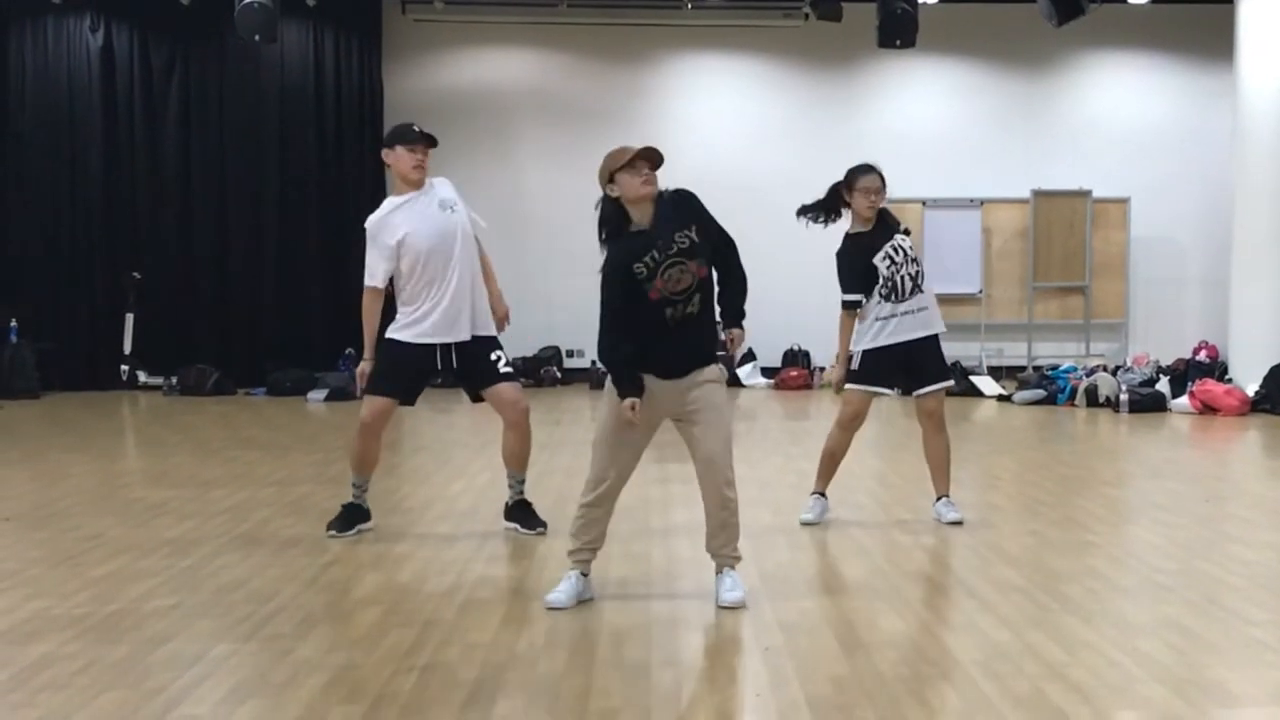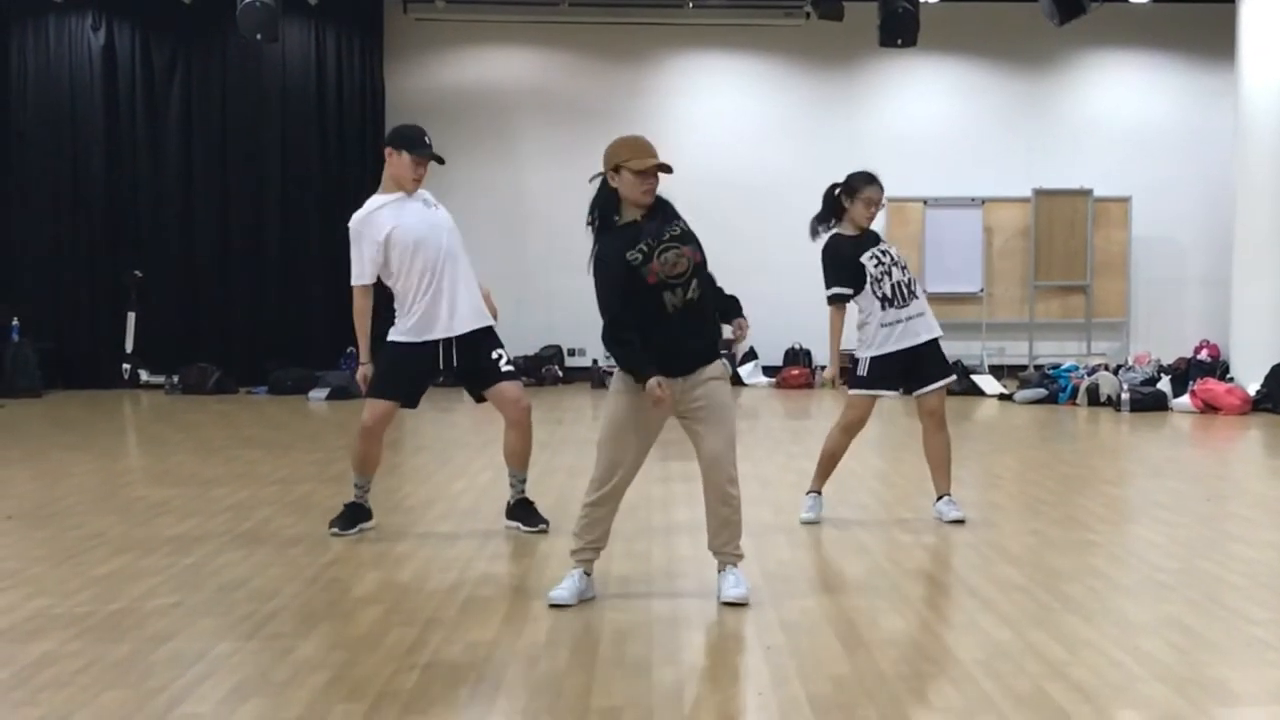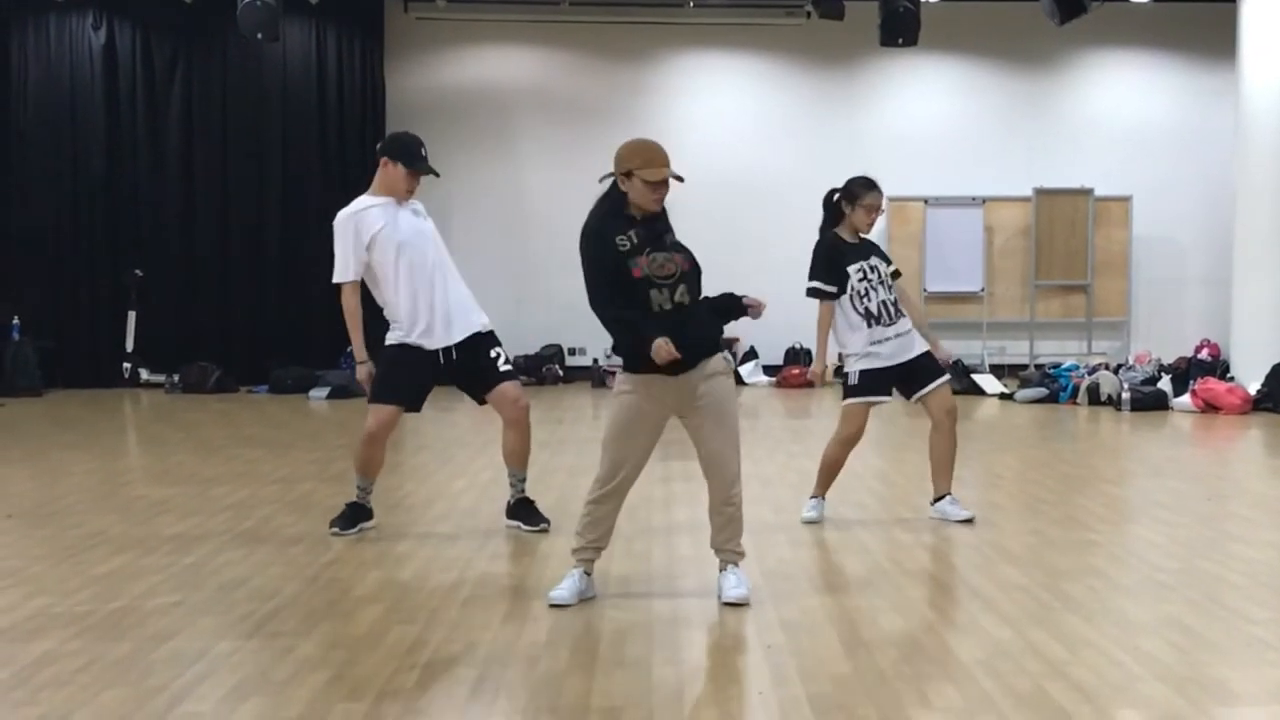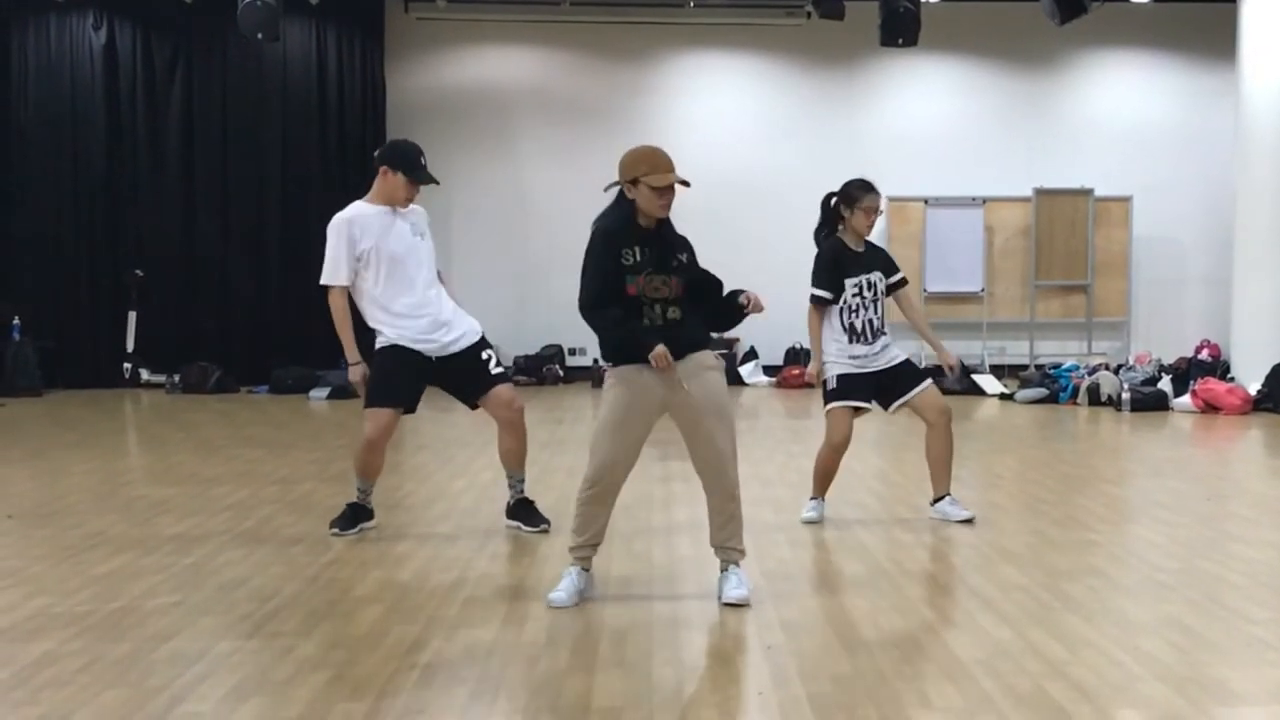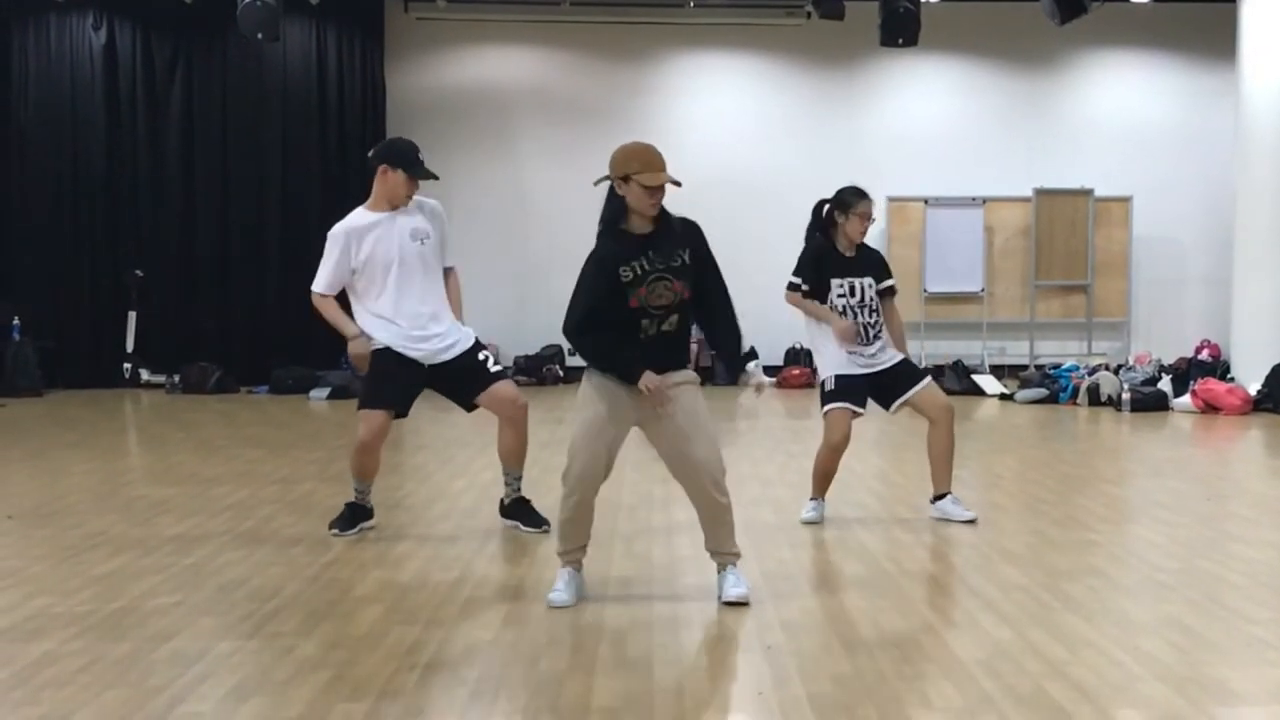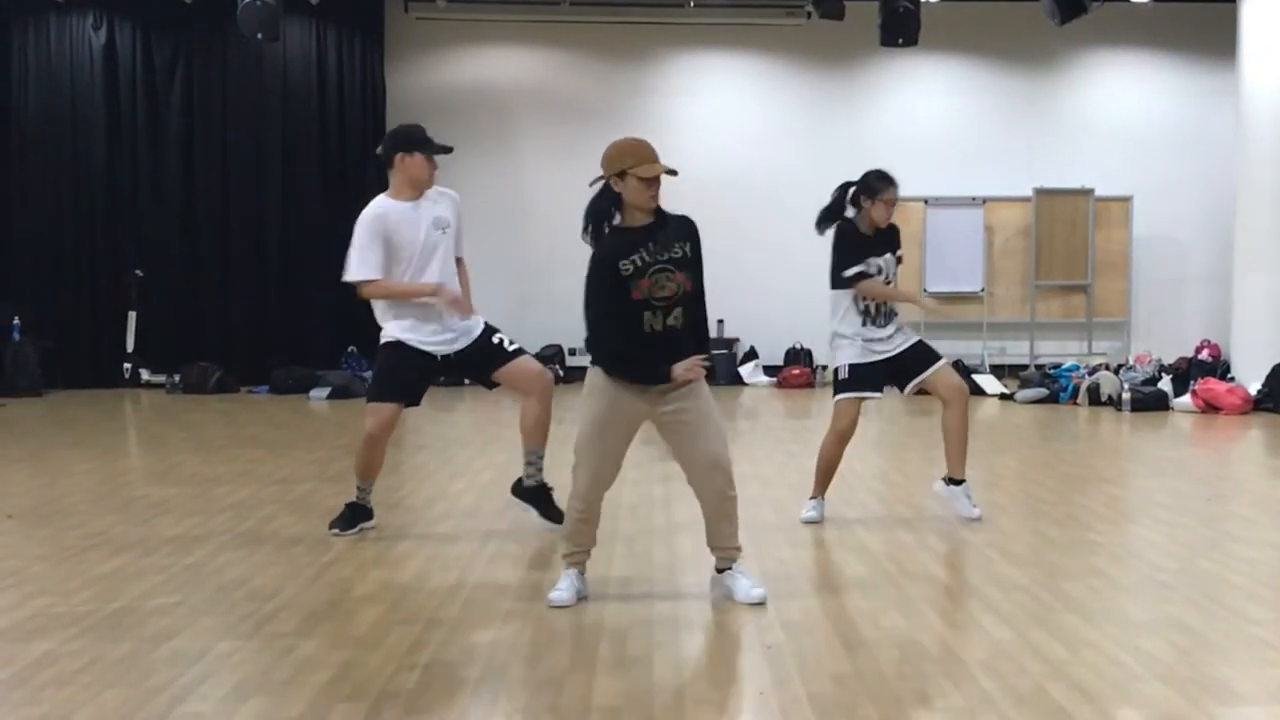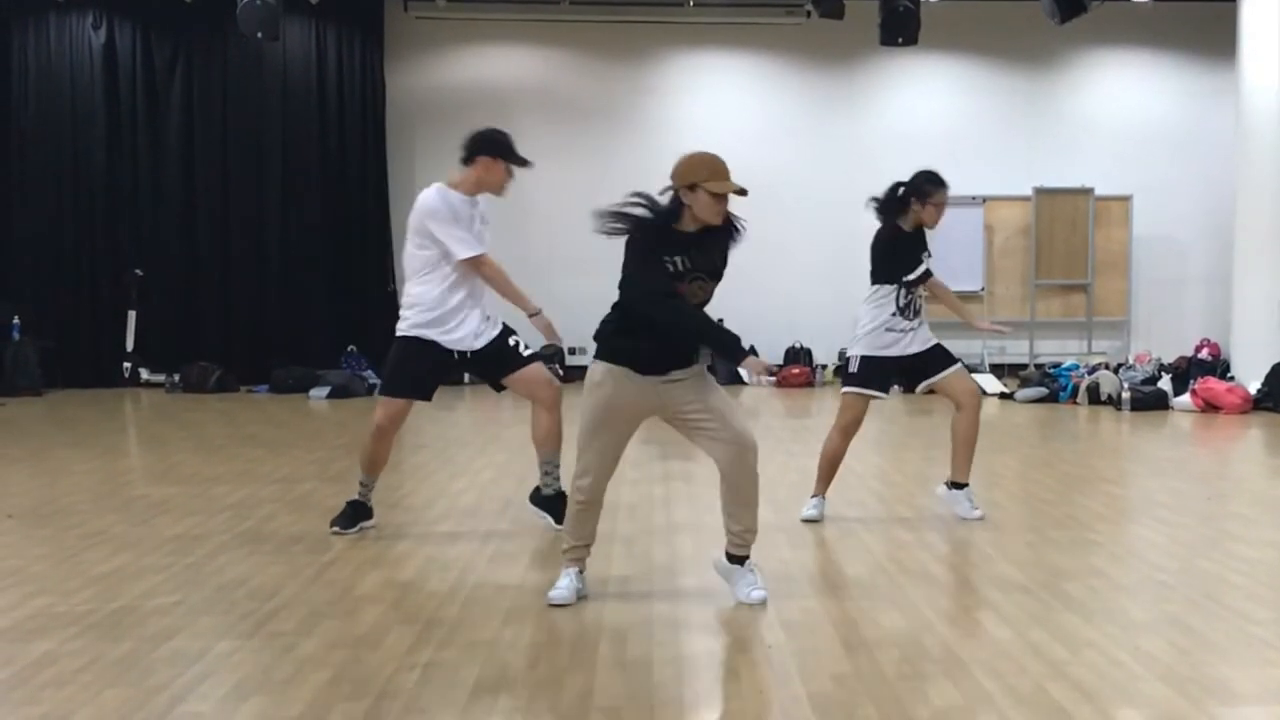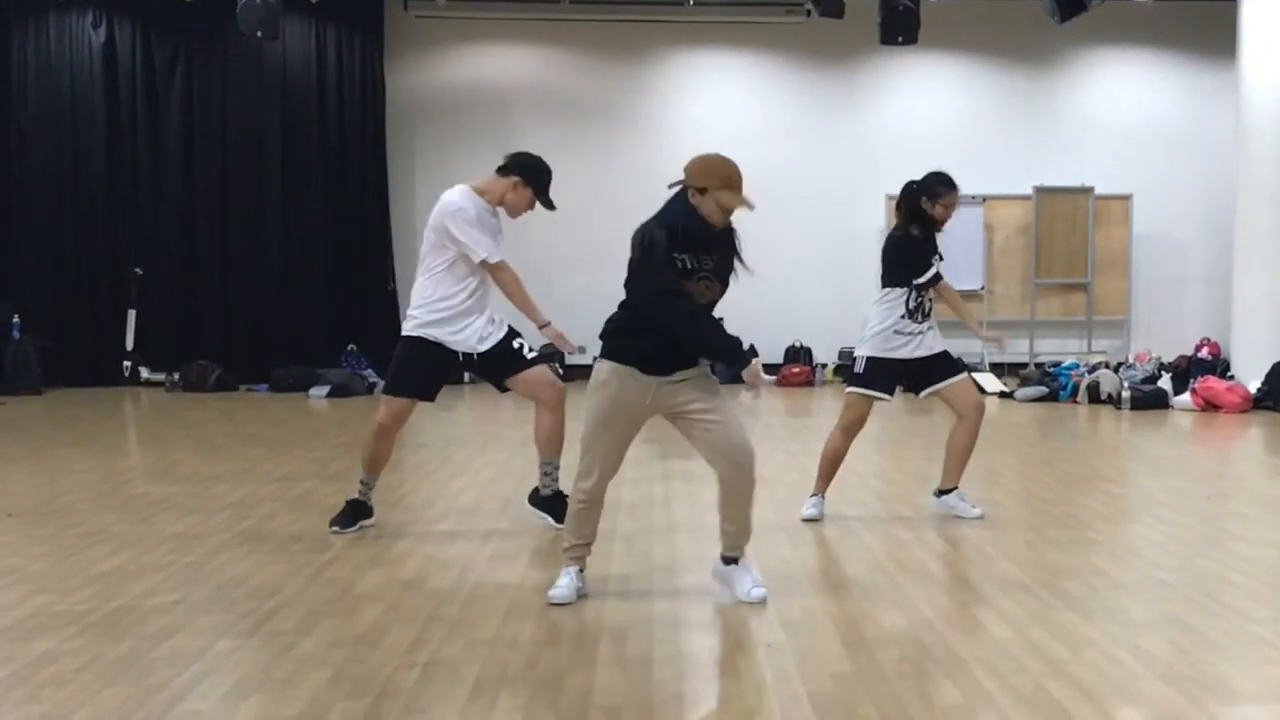
dt=0.2s
person 1, frame 1
left shoulder: (684, 206)
right shoulder: (621, 254)
left elbow: (727, 257)
right elbow: (613, 333)
left wrist: (734, 316)
right wrist: (628, 390)
left hip: (700, 373)
right hip: (640, 379)
left knee: (718, 475)
right knee: (604, 479)
left ankle: (726, 568)
right ankle: (579, 572)
person 1, frame 2
left shoulder: (667, 214)
right shoulder: (612, 246)
right elbow: (617, 324)
left wrist: (731, 311)
right wrist: (647, 375)
left hip: (705, 370)
right hip: (640, 375)
left knee: (721, 471)
right knee: (609, 476)
left ankle: (728, 565)
right ankle: (581, 570)
person 1, frame 3
left shoulder: (666, 232)
right shoulder: (602, 229)
right elbow: (606, 302)
left wrist: (737, 305)
right wrist: (648, 338)
left hip: (707, 368)
right hip: (643, 376)
left knee: (724, 471)
right knee: (613, 475)
left ankle: (730, 564)
right ankle: (582, 569)
person 1, frame 4
left shoulder: (676, 245)
right shoulder: (610, 235)
left elbow: (706, 306)
right elbow: (594, 306)
left wrist: (739, 304)
right wrist: (645, 344)
left hip: (695, 364)
right hip: (630, 370)
left knee: (722, 466)
right knee: (602, 472)
left ankle: (730, 564)
right ankle: (580, 567)
person 1, frame 5
left shoulder: (688, 236)
right shoulder: (607, 255)
left elbow: (713, 304)
right elbow: (580, 331)
left wrist: (737, 360)
right wrist: (635, 371)
left hip: (673, 379)
right hip: (610, 382)
left knee: (708, 475)
right knee: (580, 477)
left ankle: (727, 566)
right ankle: (570, 570)
person 1, frame 6
left shoulder: (684, 230)
right shoulder: (609, 249)
right elbow: (603, 333)
left wrist: (695, 362)
right wrist: (663, 368)
left hip: (681, 377)
right hip: (617, 379)
left knee: (715, 470)
right knee: (589, 481)
left ankle: (726, 566)
right ankle: (573, 570)
person 1, frame 7
left shoulder: (720, 236)
right shoulder: (647, 240)
right elbow: (672, 313)
right wrist: (737, 351)
left hip: (682, 373)
right hip: (620, 372)
left knee: (740, 445)
right knee: (590, 475)
left ankle: (737, 558)
right ankle: (573, 569)
person 1, frame 8
left shoulder: (722, 238)
right shoulder: (656, 238)
right elbow: (674, 312)
right wrist: (737, 355)
left hip: (688, 373)
right hip: (625, 370)
left knee: (738, 454)
right knee: (593, 474)
left ankle: (732, 559)
right ankle: (573, 568)
person 2, frame 1
left shoulder: (444, 189)
right shoulder: (382, 221)
right elbow: (374, 290)
left wrist: (494, 292)
right wrist: (368, 355)
left hip: (473, 329)
right hip: (411, 335)
left knee: (516, 408)
right knee: (371, 418)
left ankle: (517, 503)
right ankle: (357, 506)
person 2, frame 2
left shoulder: (427, 199)
right shoulder: (367, 218)
right elbow: (362, 290)
left wrist: (480, 293)
right wrist: (364, 358)
left hip: (471, 326)
right hip: (411, 336)
left knee: (518, 406)
right knee: (372, 421)
left ankle: (518, 502)
right ankle: (359, 505)
person 2, frame 3
left shoulder: (416, 209)
right shoulder: (353, 218)
right elbow: (349, 288)
right wrist: (361, 356)
left hip: (468, 328)
right hip: (409, 341)
left knee: (516, 406)
right knee: (376, 428)
left ankle: (518, 502)
right ankle: (360, 506)
person 2, frame 4
left shoulder: (416, 216)
right shoulder: (348, 223)
right elbow: (335, 291)
right wrist: (354, 357)
left hip: (456, 335)
right hip: (399, 345)
left knee: (511, 408)
right knee: (375, 434)
left ankle: (517, 502)
right ankle: (361, 506)
person 2, frame 5
left shoulder: (430, 213)
right shoulder: (348, 232)
right elbow: (322, 296)
left wrist: (457, 325)
right wrist: (354, 332)
left hip: (451, 341)
right hip: (393, 348)
left knee: (514, 405)
right knee: (368, 436)
left ankle: (512, 501)
right ankle: (360, 507)
person 2, frame 6
left shoulder: (447, 201)
right shoulder: (376, 217)
right elbow: (368, 287)
left wrist: (461, 302)
right wrist: (433, 291)
left hip: (463, 330)
right hip: (406, 338)
left knee: (538, 382)
right knee: (375, 430)
left ankle: (533, 484)
right ankle: (360, 506)
person 2, frame 7
left shoulder: (473, 200)
right shoulder: (437, 202)
right elbow: (480, 266)
right wrist: (533, 312)
left hip: (477, 327)
right hip: (424, 331)
left knee: (547, 390)
right knee: (385, 422)
left ankle: (548, 492)
right ankle: (361, 504)
person 2, frame 8
left shoulder: (487, 207)
right shoulder: (459, 207)
right elbow: (499, 271)
right wrist: (543, 323)
left hip: (483, 329)
right hip: (430, 332)
left knee: (551, 393)
right knee: (387, 421)
left ankle: (547, 494)
right ankle: (361, 503)
person 3, frame 1
left shoulder: (886, 220)
right shoulder: (850, 250)
right elbow: (851, 308)
right wrist: (840, 362)
left hip: (923, 332)
right hip: (877, 339)
left knee: (933, 416)
right knee: (850, 416)
left ankle: (943, 500)
right ankle: (819, 496)
person 3, frame 2
left shoulder: (873, 238)
right shoulder: (836, 248)
right elbow: (838, 306)
right wrist: (833, 360)
left hip: (920, 334)
right hip: (878, 344)
left knee: (934, 414)
right knee: (851, 420)
left ankle: (942, 498)
right ankle: (814, 494)
person 3, frame 3
left shoulder: (872, 249)
right shoulder: (828, 247)
left elbow: (901, 297)
right elbow: (825, 304)
left wrist: (934, 342)
right wrist: (820, 357)
left hip: (906, 347)
right hip: (865, 356)
left knee: (946, 412)
right knee: (849, 432)
left ankle: (942, 499)
right ankle: (817, 498)
person 3, frame 4
left shoulder: (878, 256)
right shoulder: (832, 252)
left elbow: (906, 304)
right elbow: (815, 310)
left wrist: (939, 348)
right wrist: (816, 357)
left hip: (885, 357)
right hip: (844, 363)
left knee: (939, 412)
right knee: (838, 438)
left ankle: (942, 500)
right ankle: (816, 499)
person 3, frame 5
left shoulder: (874, 260)
right shoulder: (818, 252)
left elbow: (889, 309)
right elbow: (793, 295)
left wrist: (902, 351)
right wrist: (834, 321)
left hip: (883, 357)
right hip: (841, 362)
left knee: (941, 410)
right knee: (837, 437)
left ankle: (942, 498)
right ankle: (816, 500)
person 3, frame 6
left shoulder: (889, 233)
right shoulder: (847, 237)
right elbow: (865, 288)
right wrist: (916, 299)
left hip: (898, 340)
right hip: (856, 346)
left knee: (957, 392)
right knee: (843, 427)
left ankle: (955, 484)
right ankle: (816, 499)
person 3, frame 7
left shoulder: (916, 234)
right shoulder: (891, 238)
right elbow: (932, 285)
right wrist: (975, 321)
left hip: (916, 341)
right hip: (876, 343)
left knee: (969, 397)
right knee: (847, 421)
left ankle: (957, 486)
right ankle: (817, 497)
person 3, frame 8
left shoulder: (924, 237)
right shoulder: (904, 241)
right elbow: (941, 289)
right wrist: (977, 329)
left hip: (924, 346)
right hip: (884, 344)
left knee: (972, 406)
right knee: (850, 421)
left ankle: (947, 492)
right ankle: (817, 496)
